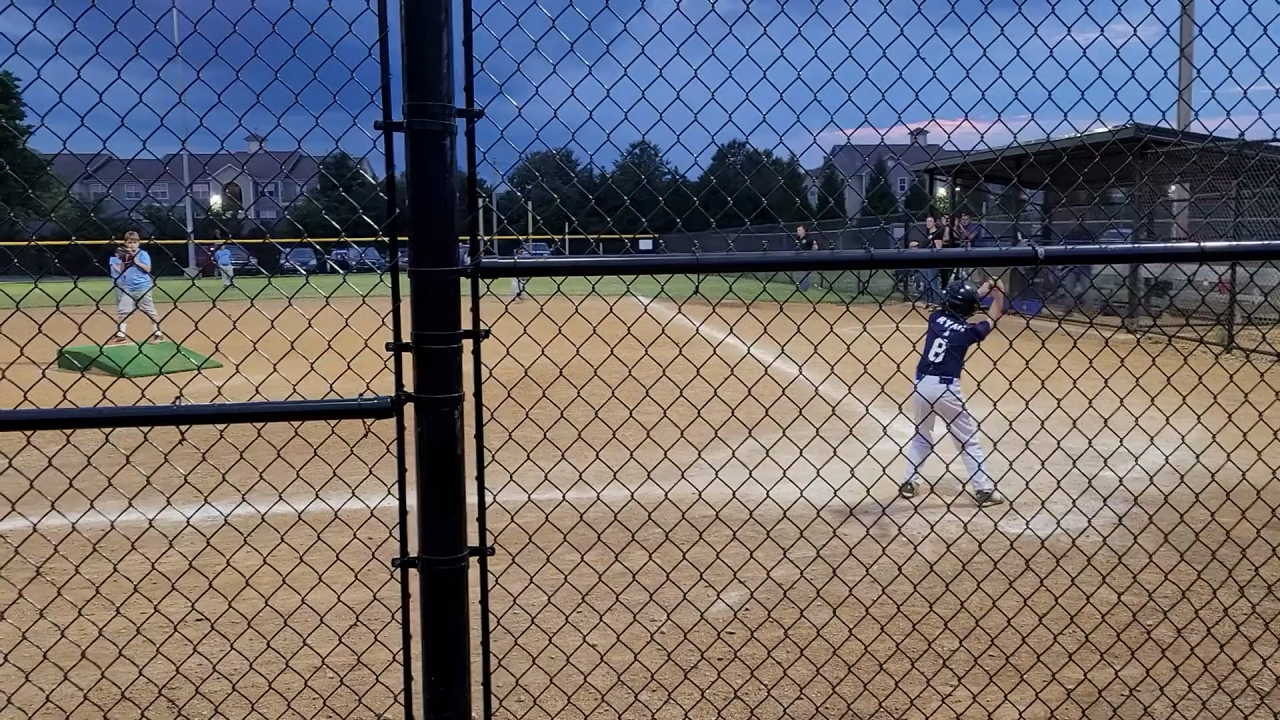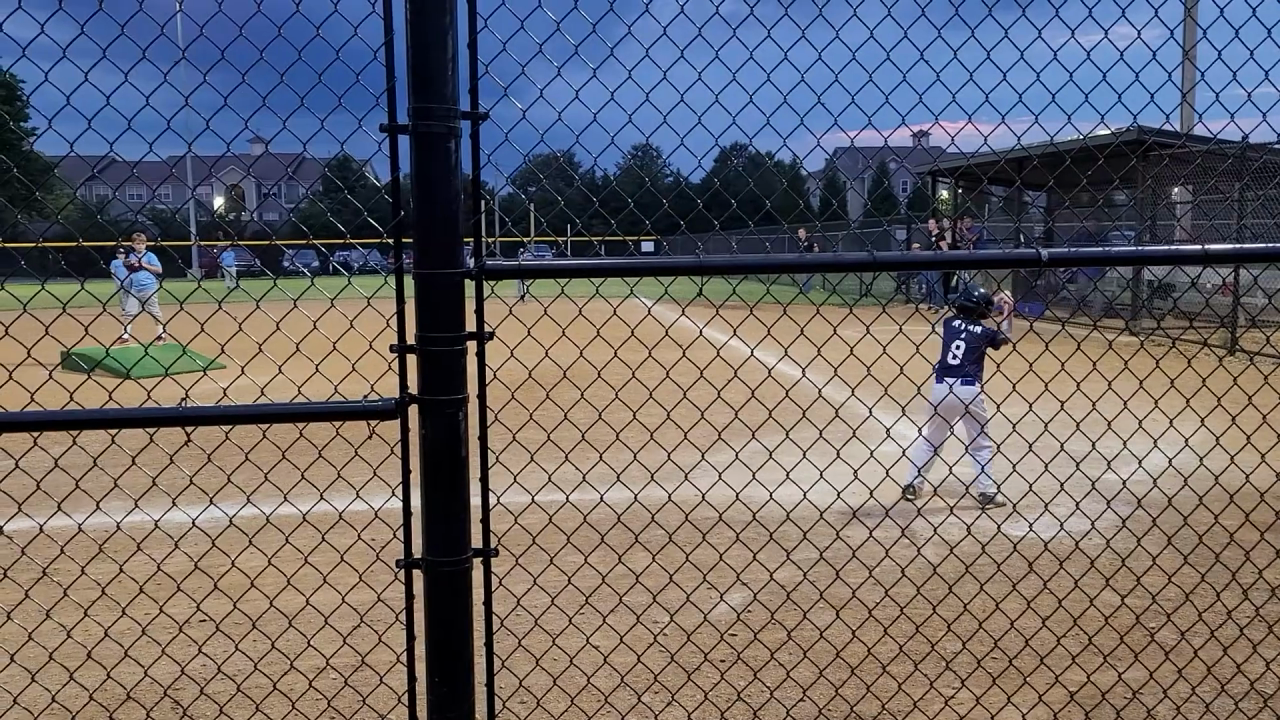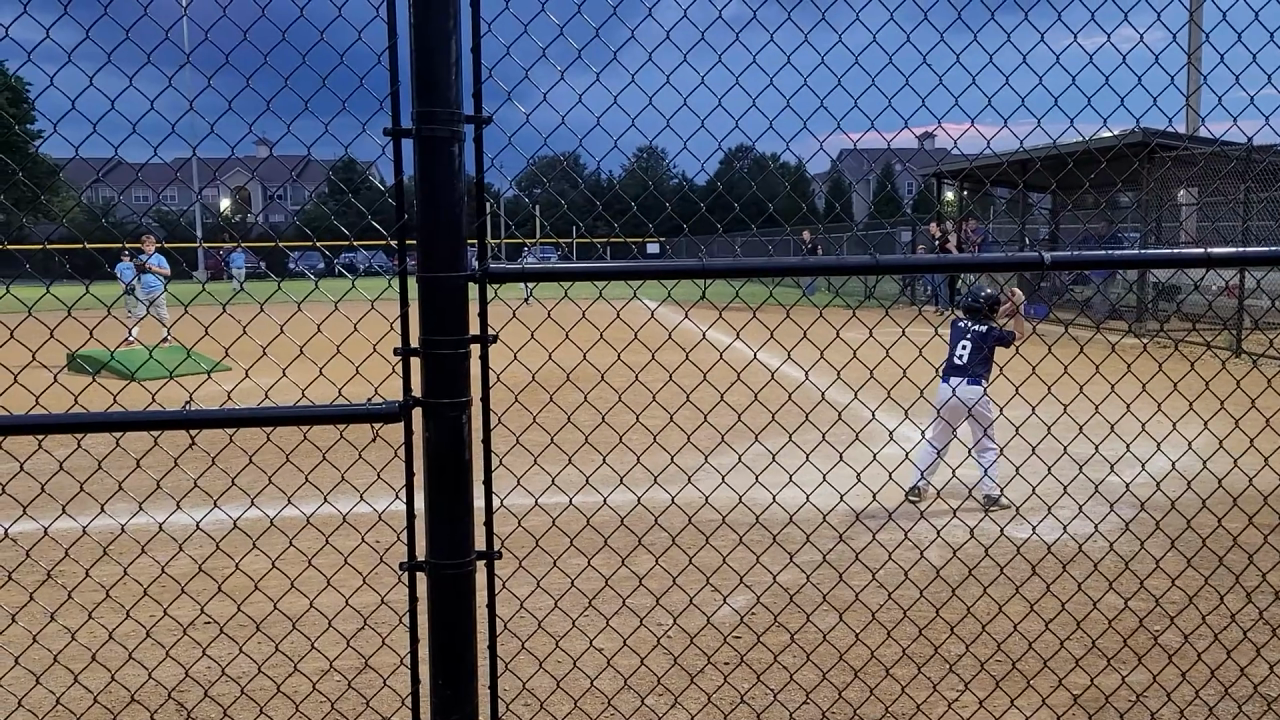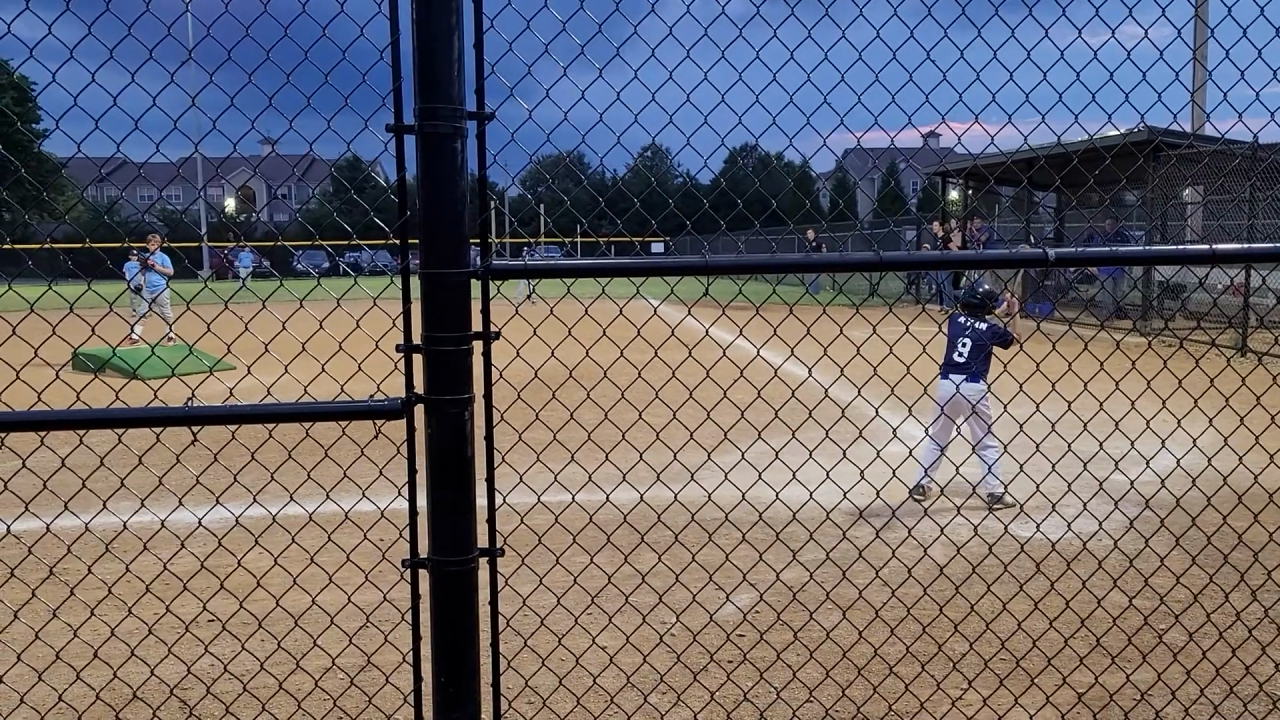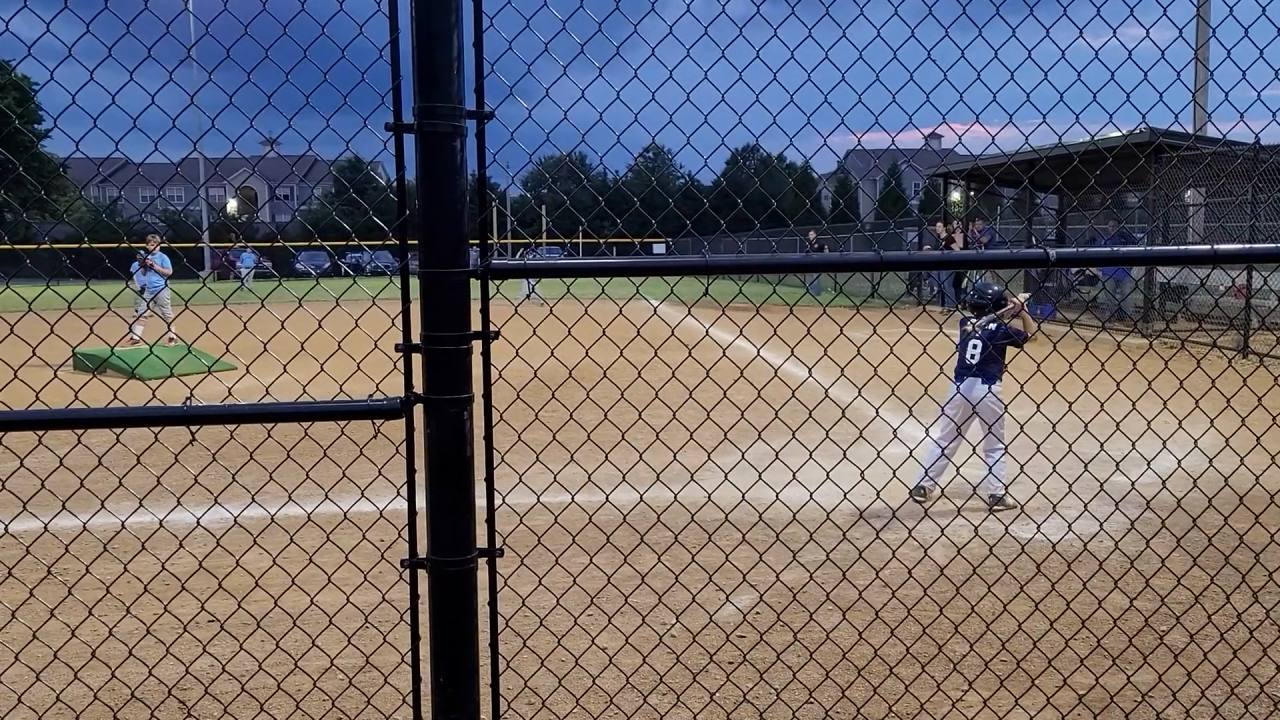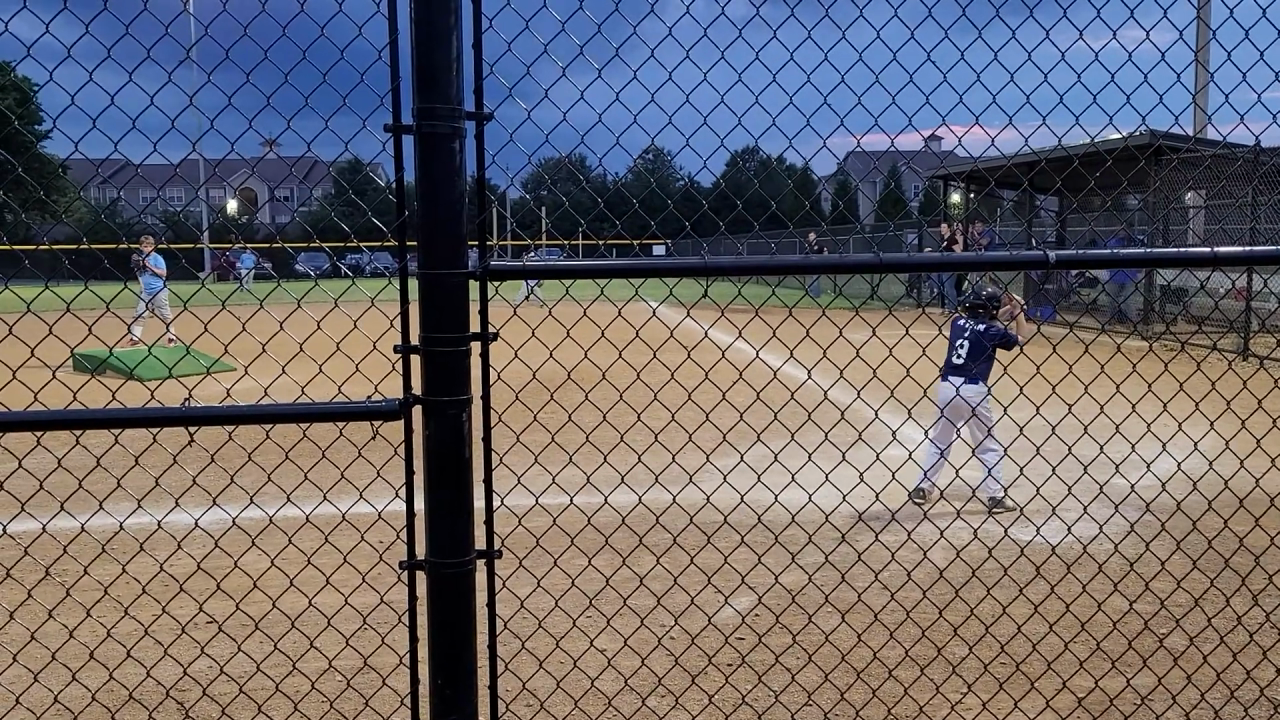
dt=0.4s
person 1, frame 1
left shoulder: (936, 318)
right shoulder: (969, 331)
left elbow: (954, 305)
right elbow: (992, 319)
left wrist: (981, 291)
right wrist: (999, 293)
left hip: (922, 384)
right hip: (946, 388)
left knee: (920, 436)
right knee: (969, 440)
left ankle: (908, 483)
right ankle: (984, 490)
person 1, frame 2
left shoulder: (949, 323)
right shoulder: (985, 333)
left elbow: (963, 314)
right elbow: (1006, 338)
left wrist: (995, 302)
right wrist: (1007, 311)
left hip: (941, 387)
right hip: (968, 389)
left knee: (929, 438)
right knee: (981, 443)
left ankle: (912, 485)
right ankle: (987, 493)
person 1, frame 3
left shoulder: (957, 324)
right shoulder: (991, 332)
right elbow: (1019, 334)
left wrist: (1007, 306)
right wrist: (1018, 306)
left hip: (947, 387)
right hip: (974, 390)
left knee: (935, 440)
right knee: (986, 445)
left ankle: (917, 488)
right ankle: (991, 495)
person 1, frame 4
left shoulder: (955, 319)
right shoulder: (991, 329)
right elbow: (1016, 338)
left wrist: (1003, 309)
right wrist: (1014, 311)
left hip: (947, 384)
right hip: (973, 387)
left knee: (936, 438)
right knee: (987, 443)
left ankle: (922, 485)
right ankle: (994, 493)
person 1, frame 5
left shoulder: (966, 323)
right shoulder: (1001, 329)
right elbow: (1032, 334)
left wrist: (1012, 308)
right wrist: (1021, 309)
left hip: (960, 387)
right hip: (987, 389)
left knee: (943, 439)
right knee: (995, 445)
left ankle: (923, 486)
right ankle: (997, 495)
person 1, frame 6
left shoulder: (957, 322)
right shoulder: (992, 331)
right elbow: (1023, 339)
left wrist: (1008, 310)
right wrist: (1019, 311)
left hip: (947, 385)
right hip: (973, 390)
left knee: (939, 441)
right knee: (988, 446)
left ankle: (922, 489)
right ankle: (995, 497)
